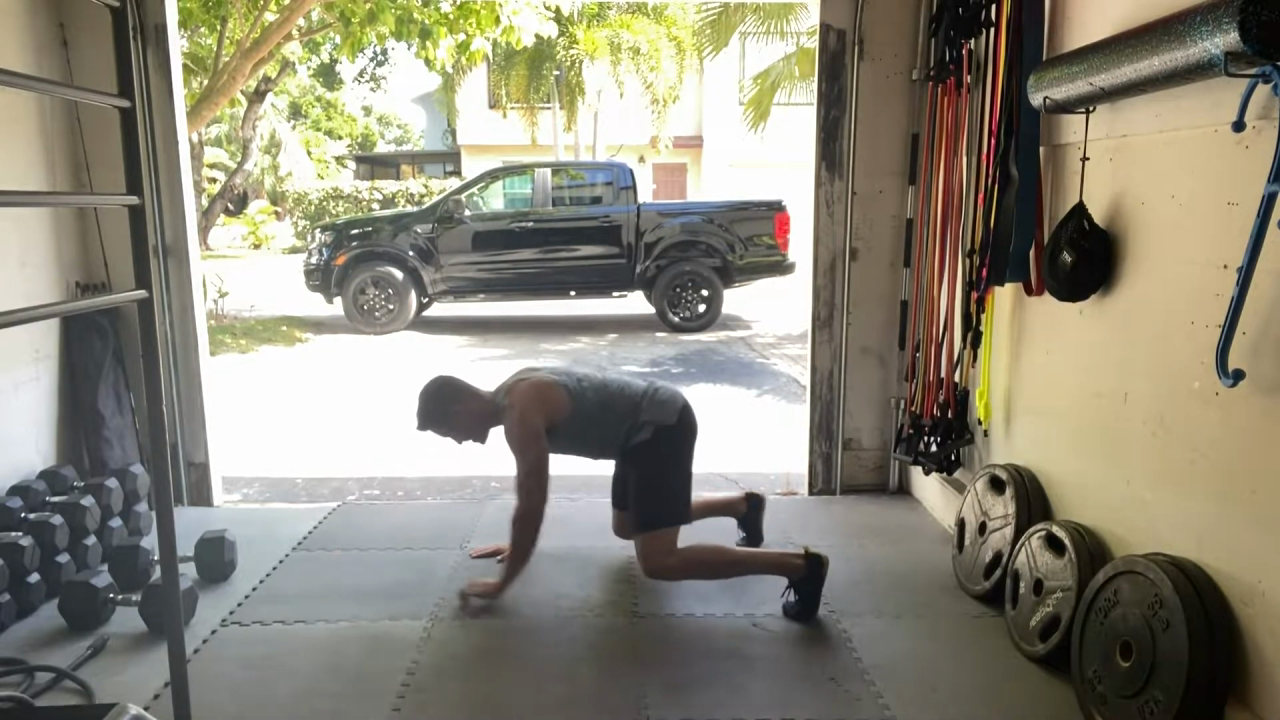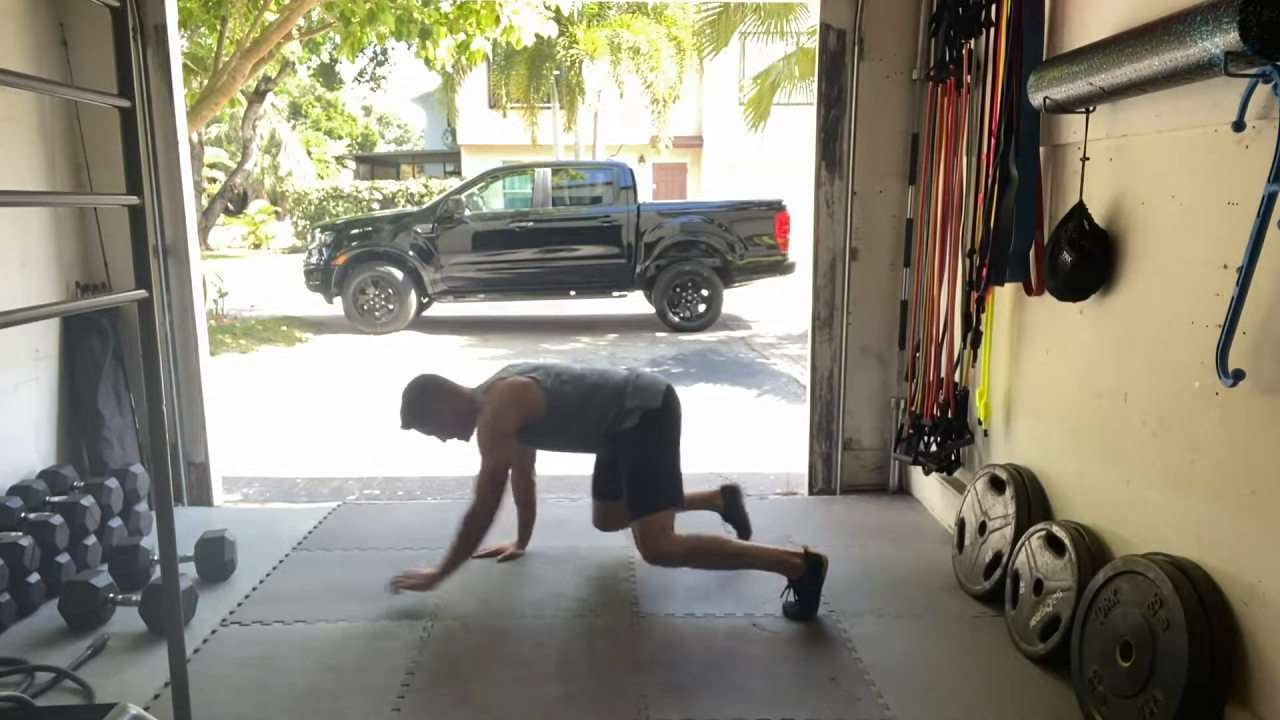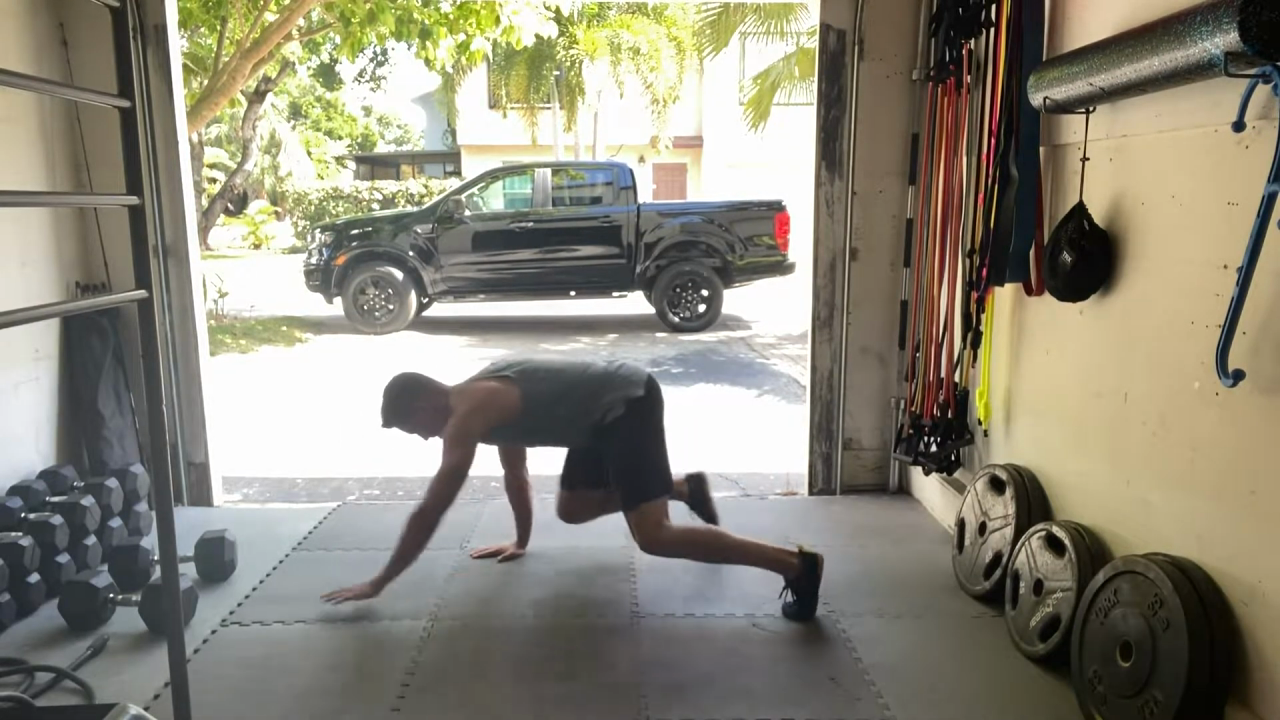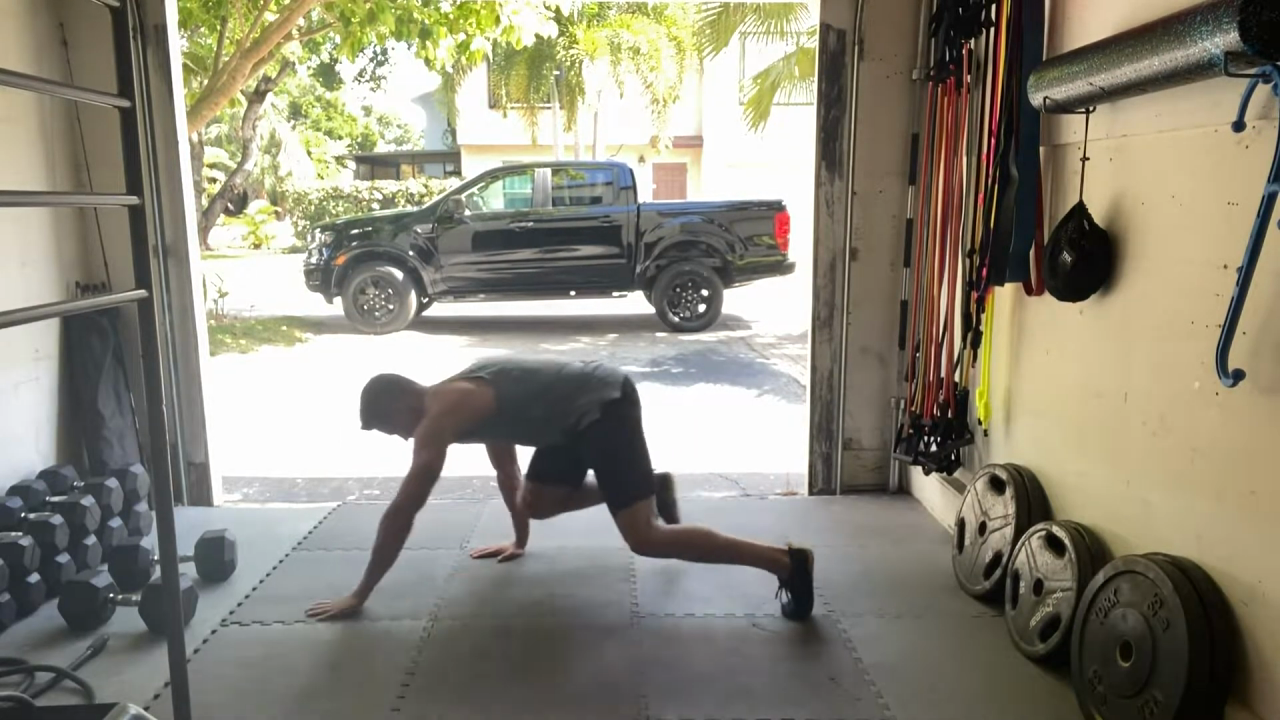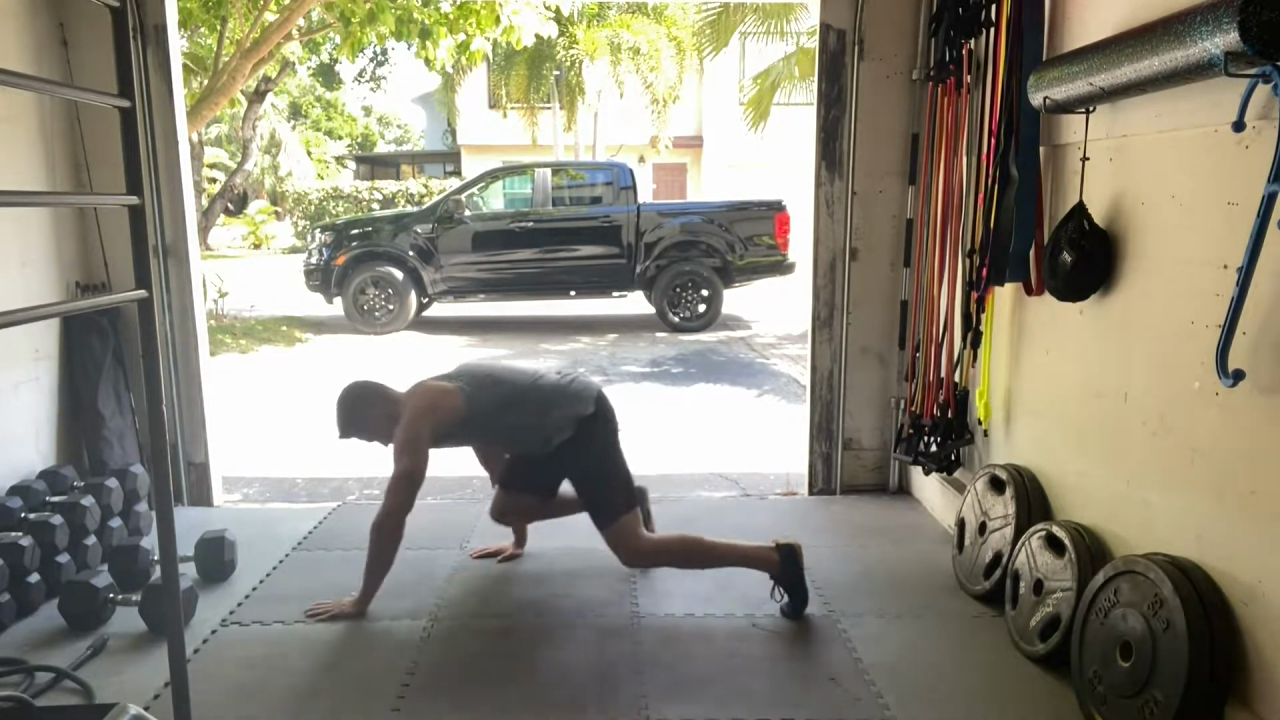
dt=0.1s
person 1, frame 1
left shoulder: (521, 413)
right shoulder: (514, 397)
left elbow: (531, 506)
right elbow: (534, 476)
left wrist: (503, 582)
right wrist: (520, 544)
left hip: (662, 427)
right hip: (646, 427)
left knee: (657, 564)
right knee: (629, 527)
left ankle: (799, 566)
right ankle: (740, 506)
person 1, frame 2
left shoulder: (495, 413)
right shoulder: (496, 394)
left elbow: (484, 508)
right elbow: (522, 473)
left wrist: (439, 575)
right wrist: (520, 540)
left hip: (646, 413)
right hip: (629, 414)
left knee: (658, 548)
right knee: (608, 518)
left ankle: (798, 565)
right ankle: (721, 499)
person 1, frame 3
left shoulder: (469, 413)
right shoulder: (484, 395)
left elbow: (432, 509)
right elbow: (514, 469)
left wrist: (378, 583)
right wrist: (521, 540)
left hip: (630, 402)
right hip: (608, 407)
left knee: (654, 537)
right knee: (572, 510)
left ankle: (795, 564)
right ankle: (683, 488)
person 1, frame 4
left shoulder: (441, 414)
right shoulder: (461, 396)
left elbow: (402, 510)
right elbow: (506, 468)
left wrist: (359, 596)
right wrist: (519, 539)
left hip: (605, 405)
right hip: (587, 408)
left knee: (646, 538)
right knee: (535, 503)
left ankle: (787, 562)
right ankle: (650, 488)
person 1, frame 5
left shoulder: (415, 418)
right shoulder: (436, 398)
left elbow: (391, 516)
right elbow: (494, 457)
left wrist: (362, 600)
right wrist: (519, 540)
left hip: (579, 419)
right hip: (561, 415)
left knee: (637, 550)
right knee: (505, 508)
left ankle: (774, 558)
right ankle: (621, 496)
